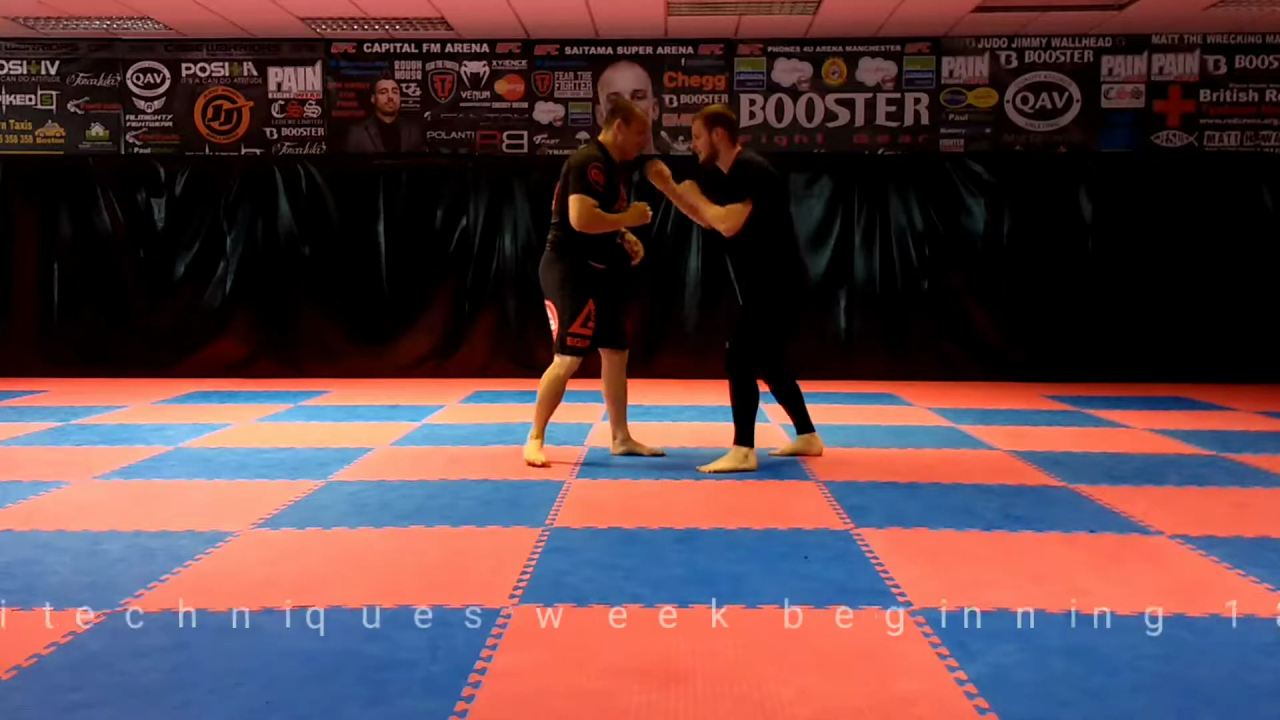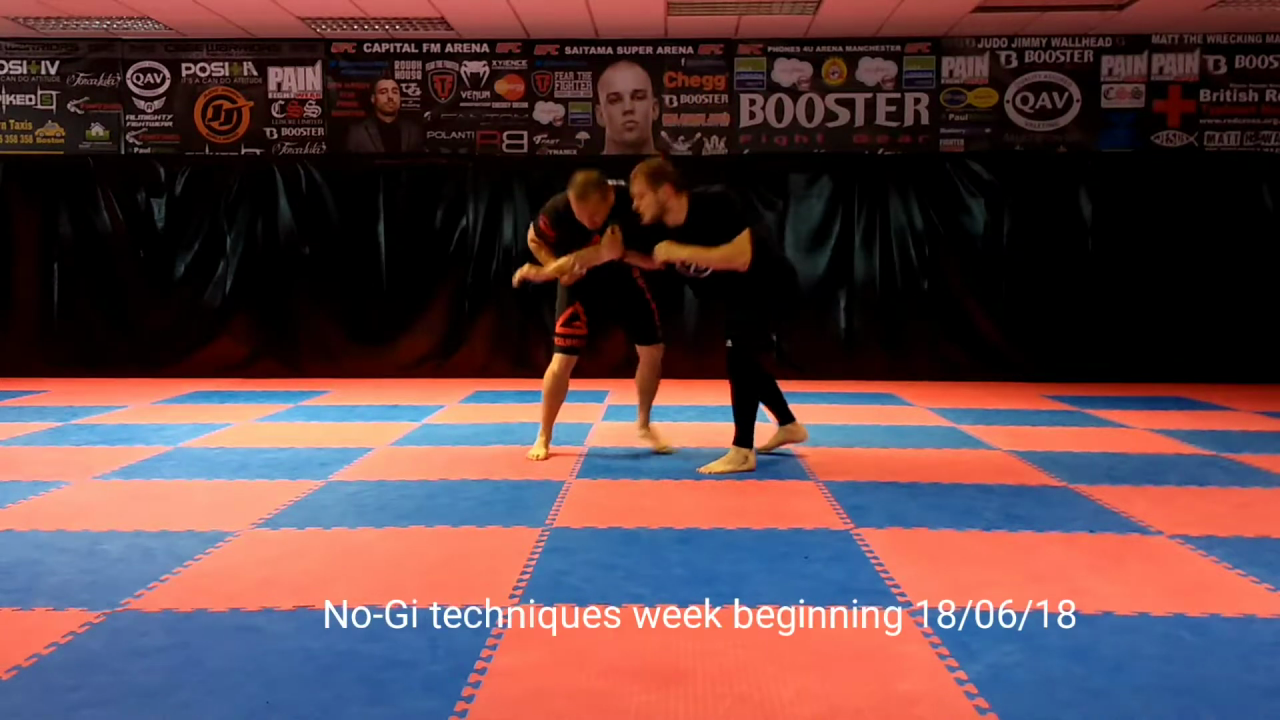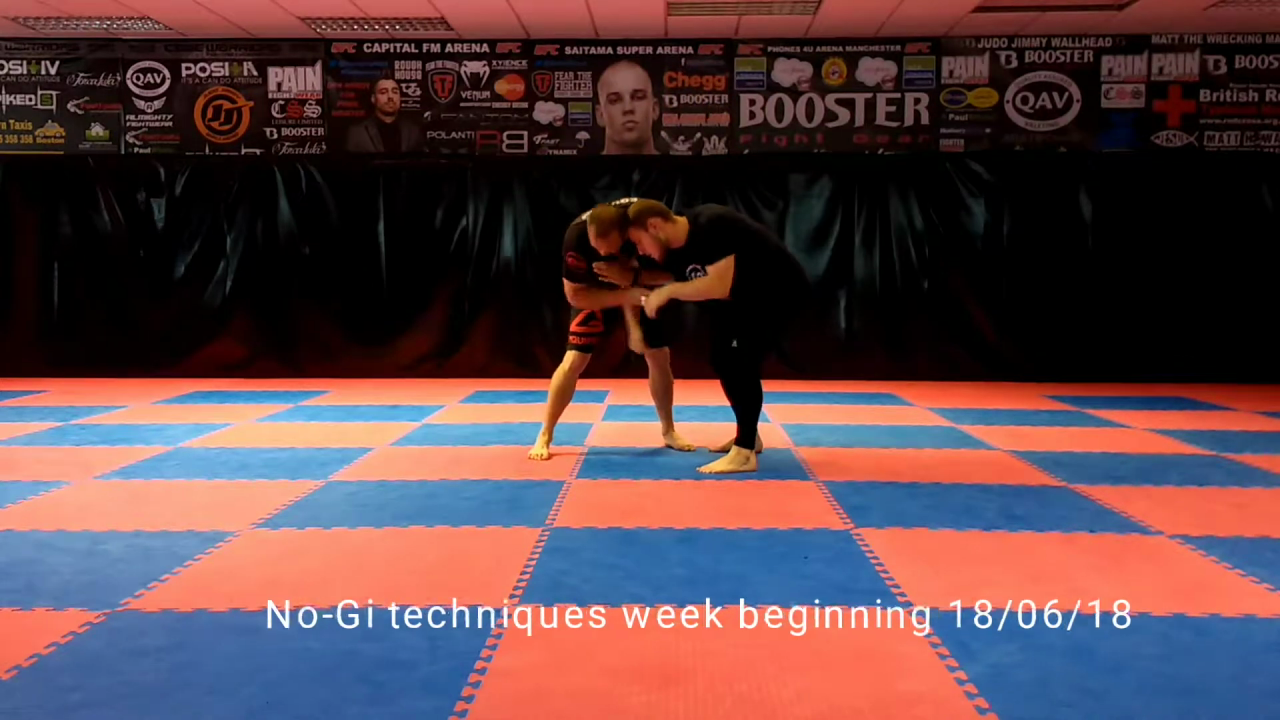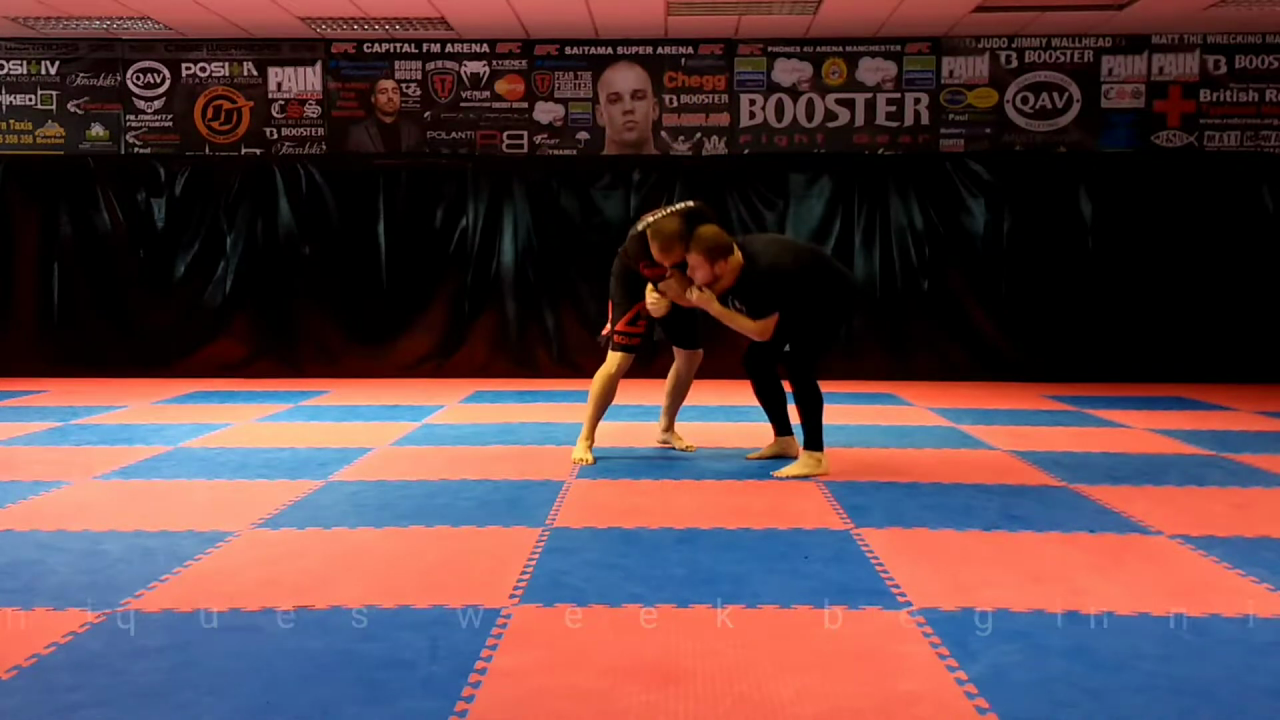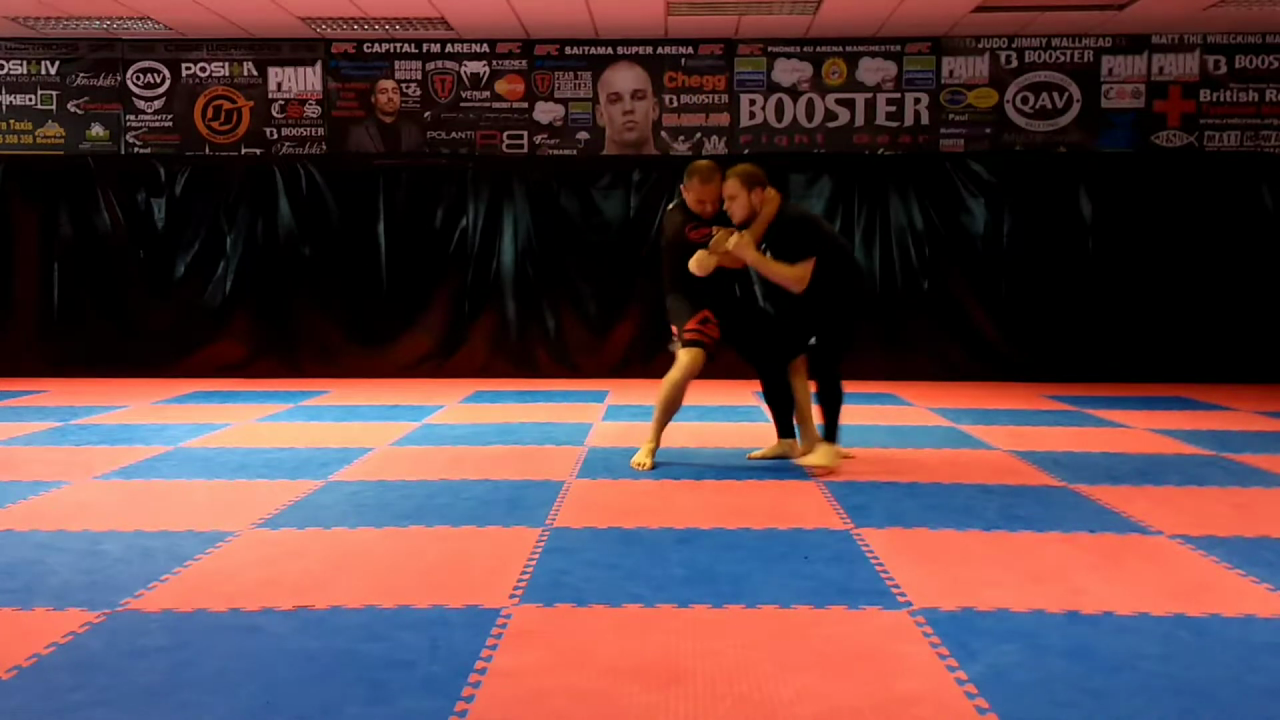
dt=1s
person 1, frame 1
left shoulder: (751, 170)
right shoulder: (724, 176)
left elbow: (729, 224)
right elbow: (704, 217)
left wrist: (696, 196)
right wrist: (661, 179)
left hip: (776, 284)
right hip: (763, 286)
left knee: (739, 356)
right knee: (769, 361)
left ankle: (743, 451)
right ankle: (808, 436)
person 1, frame 2
left shoulder: (714, 204)
right shoulder: (659, 230)
left elbow: (742, 257)
left wrist: (682, 252)
left hip: (767, 287)
right hip: (741, 294)
left knee: (740, 356)
right knee: (747, 359)
left ankle: (742, 453)
right ankle: (789, 426)
person 1, frame 3
left shoulder: (713, 227)
right shoulder: (677, 249)
left elbow: (719, 285)
left wrist: (667, 290)
left hip: (780, 290)
right hip: (753, 296)
left knee: (742, 362)
right knee: (722, 357)
left ankle: (745, 451)
right ankle: (746, 436)
person 1, frame 4
left shoulder: (763, 275)
right shoulder: (728, 254)
left elbow: (762, 332)
left wrist: (712, 306)
left hip: (828, 299)
right hip: (796, 300)
left knee: (796, 363)
right knee: (756, 361)
left ankle: (814, 455)
right ankle: (785, 440)
person 1, frame 5
left shoulder: (795, 224)
right shoulder: (750, 225)
left elbow: (797, 281)
left wrist: (748, 256)
left hip: (835, 297)
right hip: (797, 304)
left knee: (819, 362)
right knee: (772, 361)
left ankle: (828, 446)
right ankle: (787, 441)
person 2, frame 1
left shoulder: (614, 166)
right shoulder: (589, 162)
right elbow: (581, 220)
left wrist: (626, 238)
right wrist: (631, 218)
left hip: (599, 271)
right hip: (568, 269)
left knee: (615, 354)
right knee: (569, 358)
left ankle: (621, 437)
right ankle: (535, 438)
person 2, frame 2
left shoulder: (632, 205)
right shoulder: (557, 211)
left elbow: (653, 259)
right elbow: (535, 240)
left wrist: (622, 253)
right wrist: (557, 269)
left hip: (623, 278)
right hip: (580, 283)
left knee: (652, 350)
right knee: (564, 359)
left ankle: (644, 425)
right ankle: (543, 438)
person 2, frame 3
right shoulder: (577, 237)
left elbow: (670, 272)
right elbow: (574, 295)
left wrist: (632, 278)
right wrist: (623, 298)
left hip: (640, 289)
right hip: (597, 293)
left knee: (659, 358)
right knee: (575, 360)
left ankle: (668, 431)
right ankle: (545, 437)
person 2, frame 4
left shoulder: (697, 217)
right shoulder: (638, 246)
right elbow: (685, 299)
left hip: (673, 286)
right hip: (632, 282)
left knee: (690, 355)
right knee: (618, 361)
left ankle: (667, 429)
right ankle: (586, 439)
person 2, frame 5
left shoulder: (723, 200)
right shoulder: (679, 222)
right elbow: (735, 258)
right wrist: (766, 217)
left hip: (728, 291)
right hip: (691, 297)
right knee: (689, 363)
right ankle: (650, 444)
